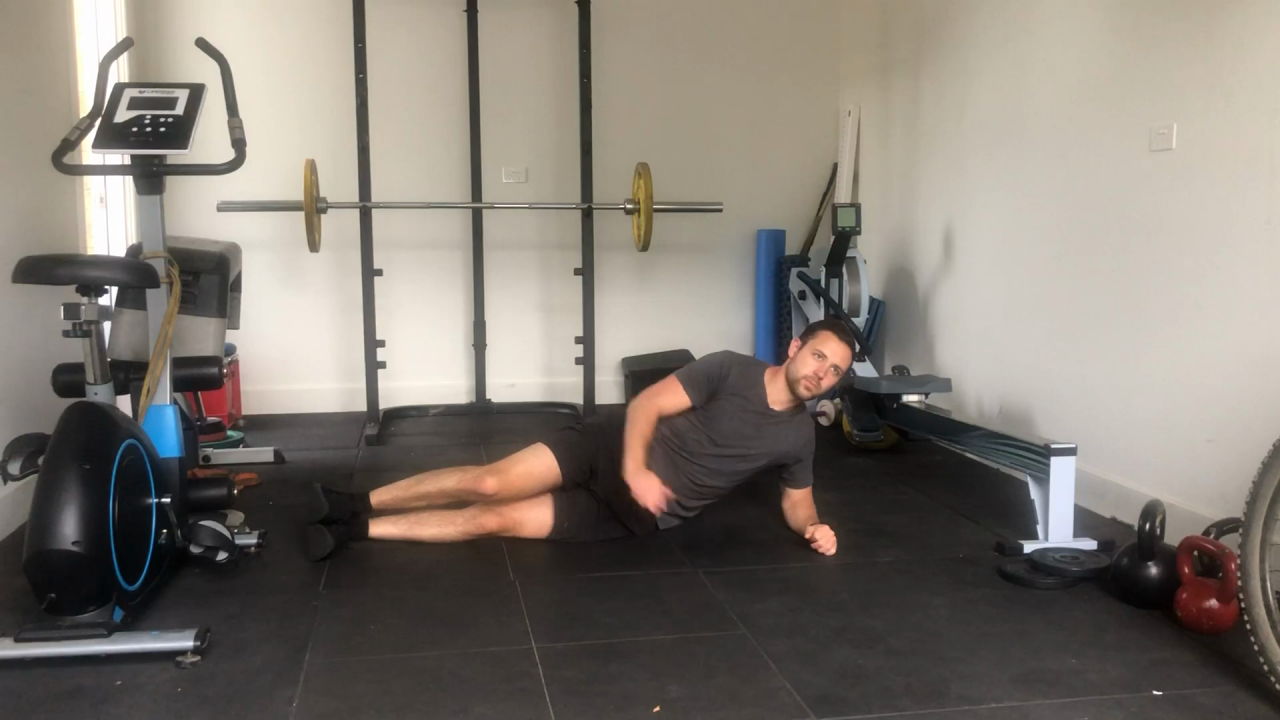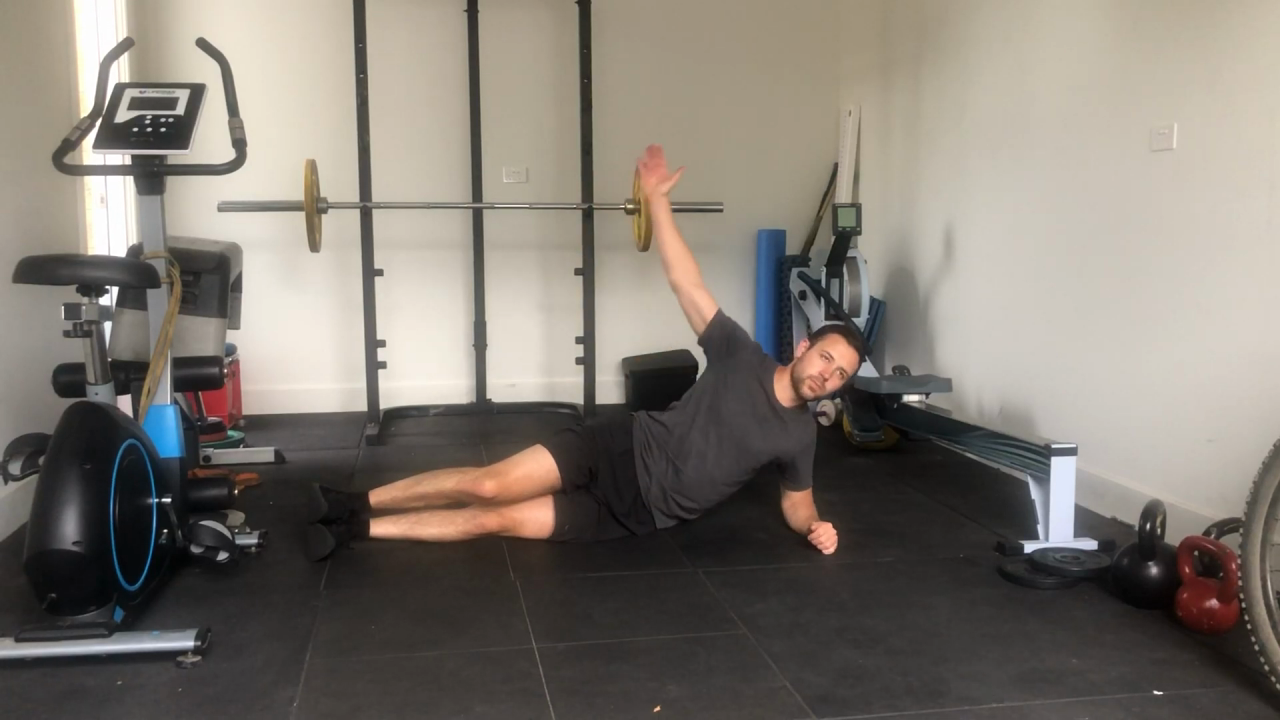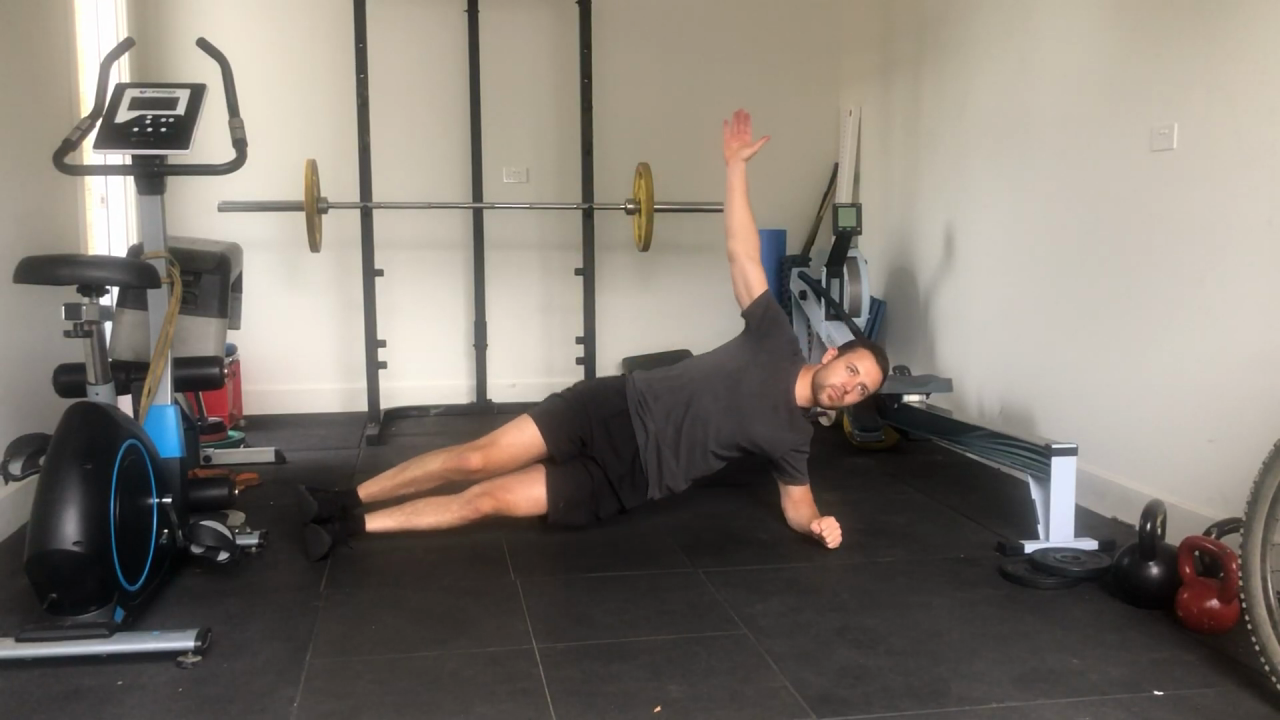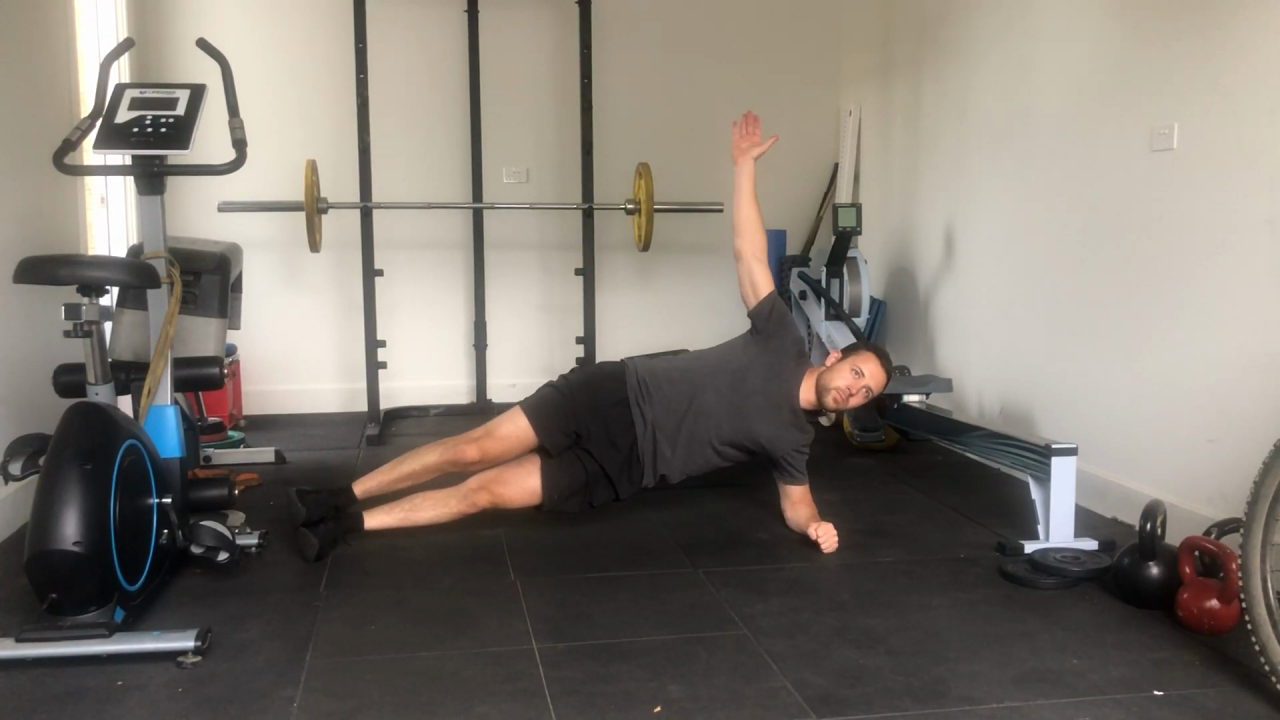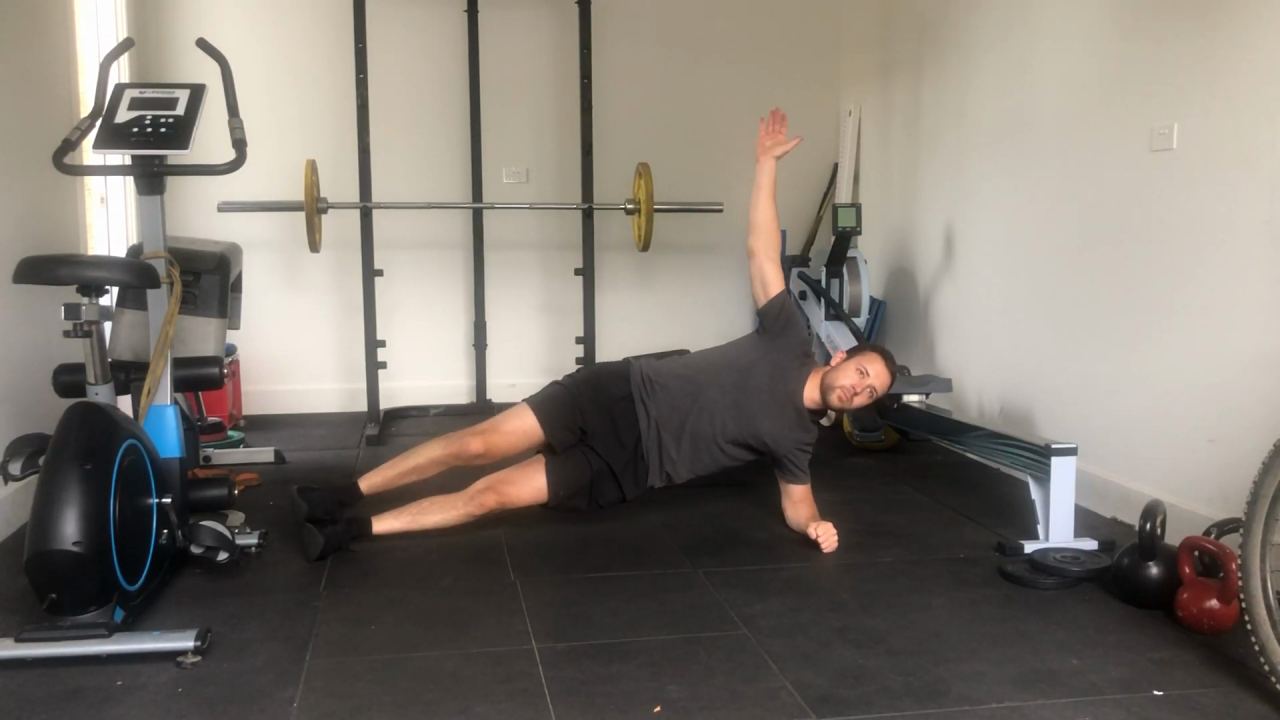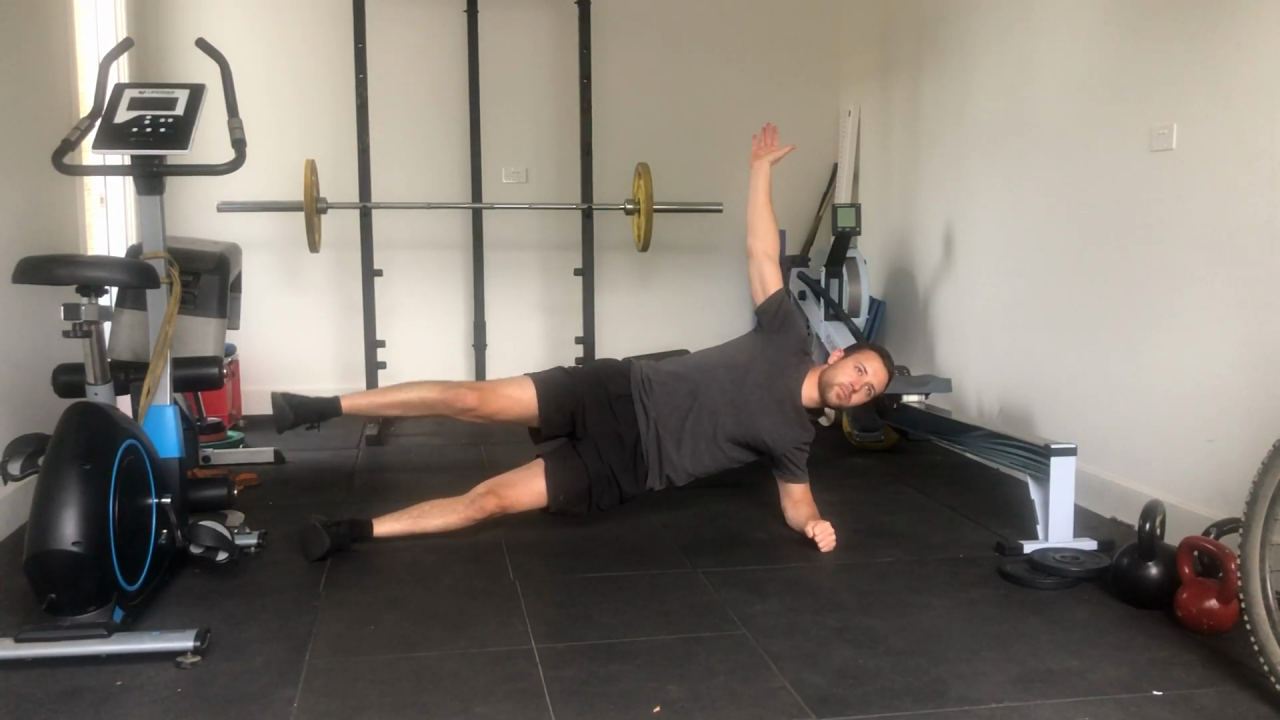
dt=0.5s
person 1, frame 1
left shoulder: (799, 434)
right shoulder: (730, 370)
left elbow: (797, 501)
right elbow: (646, 403)
left wrist: (813, 527)
right wrist: (634, 465)
left hip: (632, 515)
right hip: (615, 447)
left knee: (494, 520)
right knee: (493, 484)
left ankle: (359, 529)
right ankle: (360, 505)
person 1, frame 2
left shoulder: (798, 436)
right shoulder: (740, 356)
left elbow: (796, 502)
right elbow: (685, 283)
left wrist: (816, 527)
right wrist: (658, 198)
left hip: (642, 511)
right hip: (623, 447)
left knee: (495, 520)
right knee: (492, 486)
left ankle: (360, 529)
right ankle: (356, 505)
person 1, frame 3
left shoulder: (794, 434)
right shoulder: (775, 343)
left elbow: (795, 501)
right elbow: (742, 253)
left wrist: (818, 525)
right wrist: (735, 163)
left hip: (629, 476)
right hip: (614, 409)
left knee: (488, 499)
right knee: (478, 459)
left ankle: (352, 527)
right ankle: (349, 502)
person 1, frame 4
left shoulder: (793, 436)
right shoulder: (784, 342)
left elbow: (795, 499)
right elbow: (748, 253)
left wrist: (816, 525)
right wrist: (744, 163)
left hip: (624, 459)
right hip: (613, 395)
left knee: (485, 492)
right knee: (476, 451)
left ankle: (347, 524)
right ankle: (341, 501)
person 1, frame 5
left shoulder: (798, 434)
right shoulder: (790, 341)
left elbow: (796, 499)
right elbow: (761, 251)
left wrist: (816, 525)
right wrist: (766, 162)
left hip: (629, 461)
right hip: (619, 394)
left knee: (491, 494)
right knee: (481, 443)
left ankle: (356, 528)
right ankle: (347, 496)
person 1, frame 6
left shoulder: (794, 435)
right shoulder: (787, 338)
left elbow: (795, 499)
right elbow: (762, 251)
left wrist: (815, 525)
right wrist: (761, 168)
left hip: (626, 462)
right hip: (618, 394)
left knee: (491, 499)
right knee: (475, 400)
left ankle: (353, 531)
right ankle: (324, 405)
